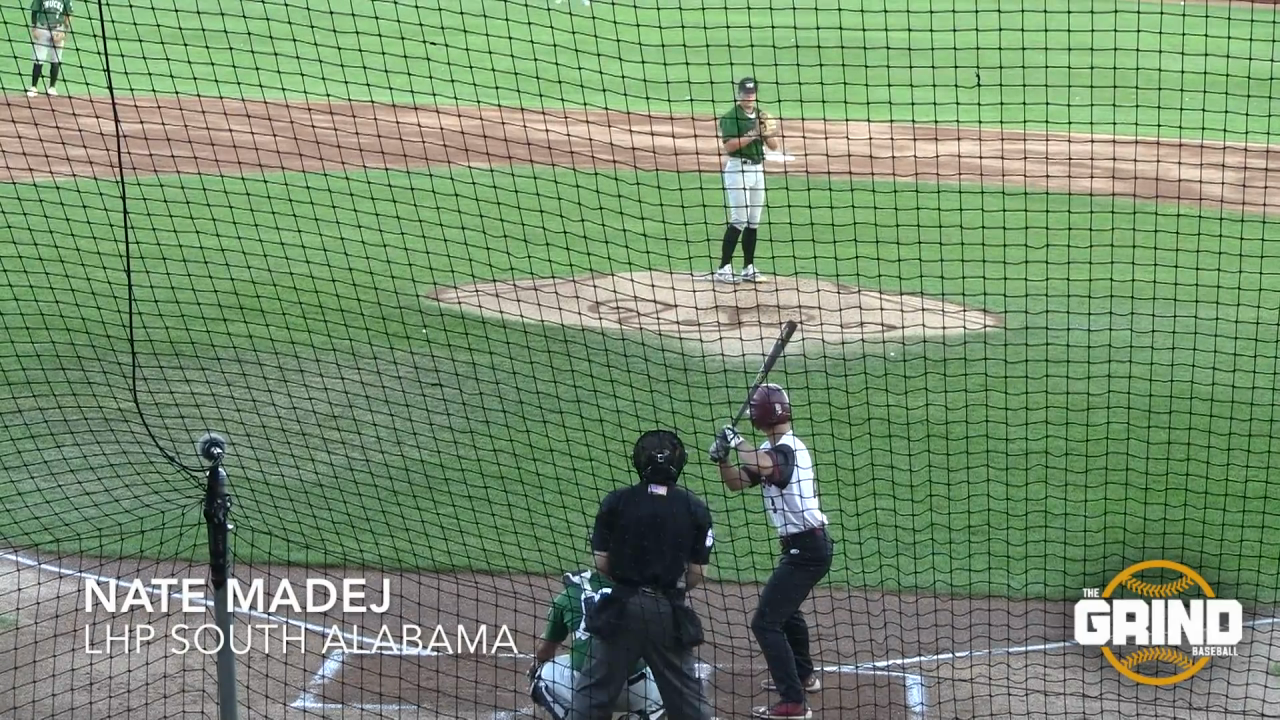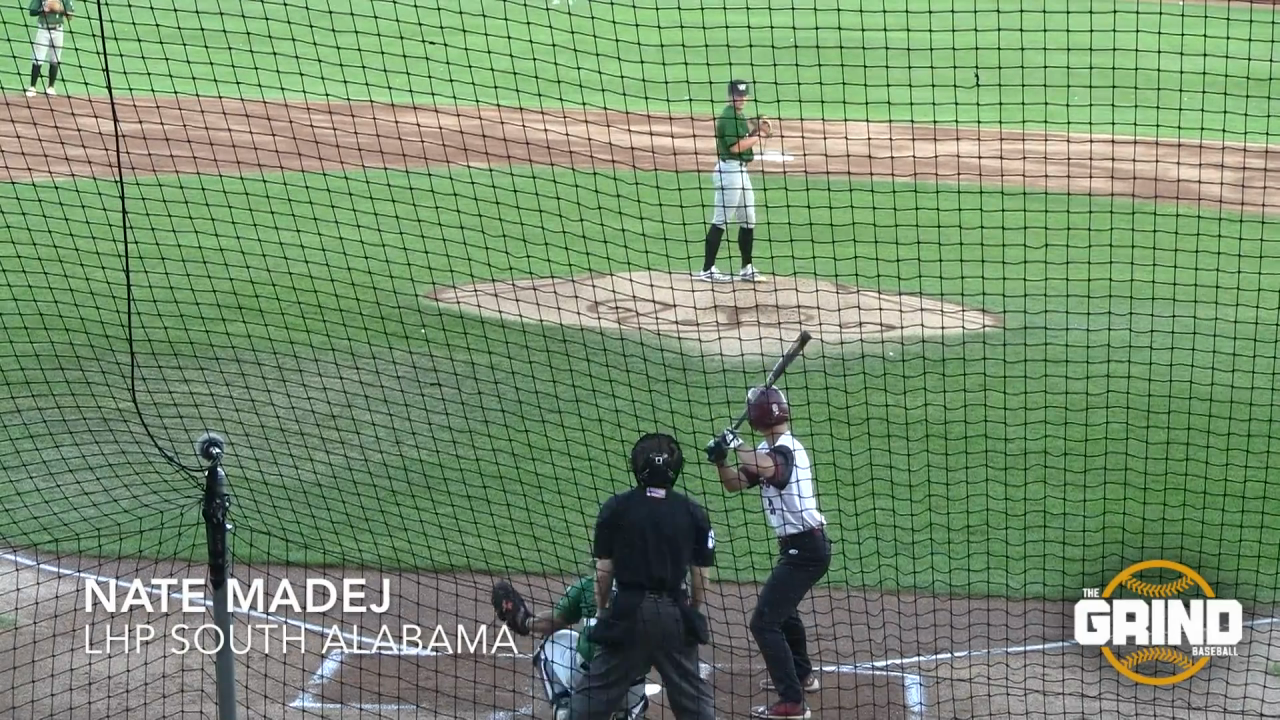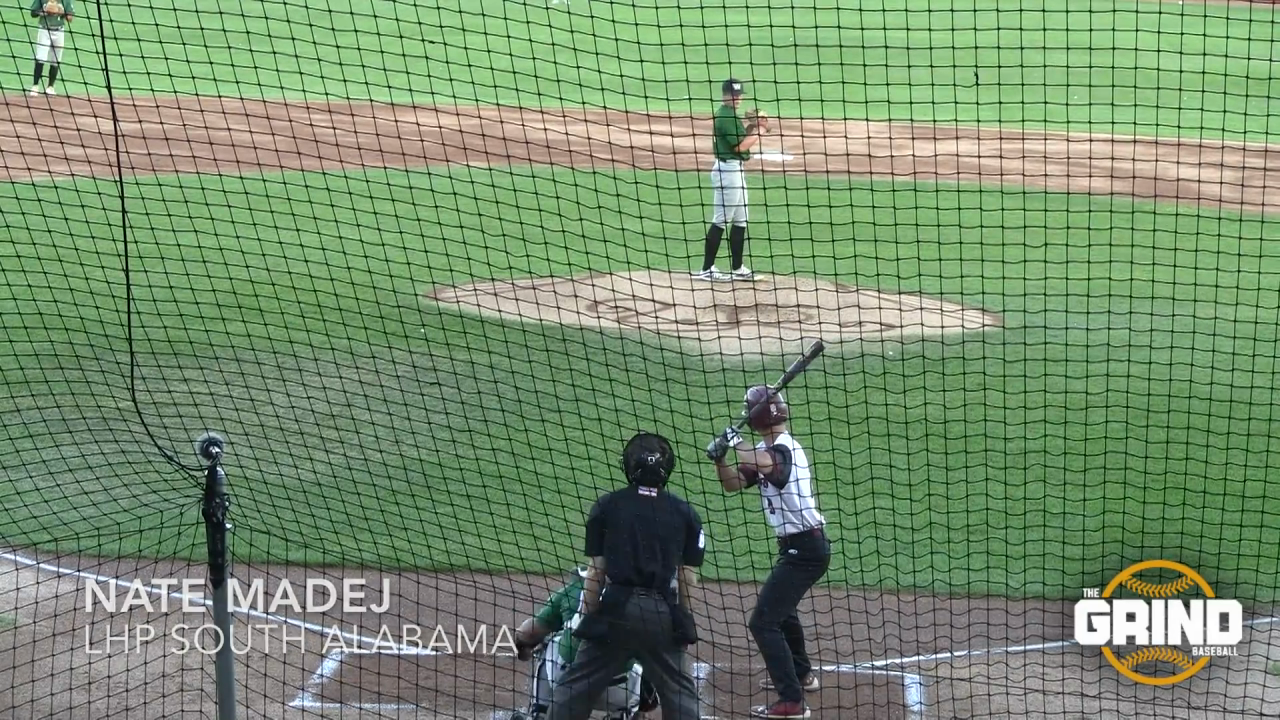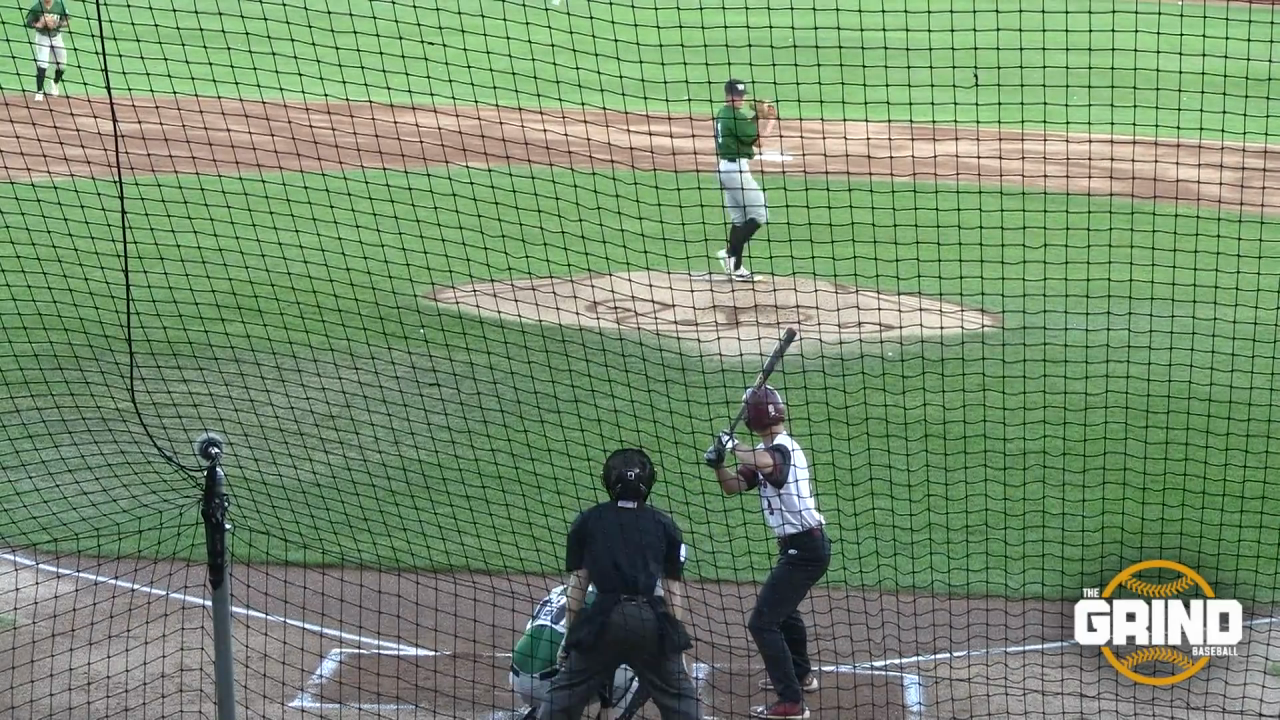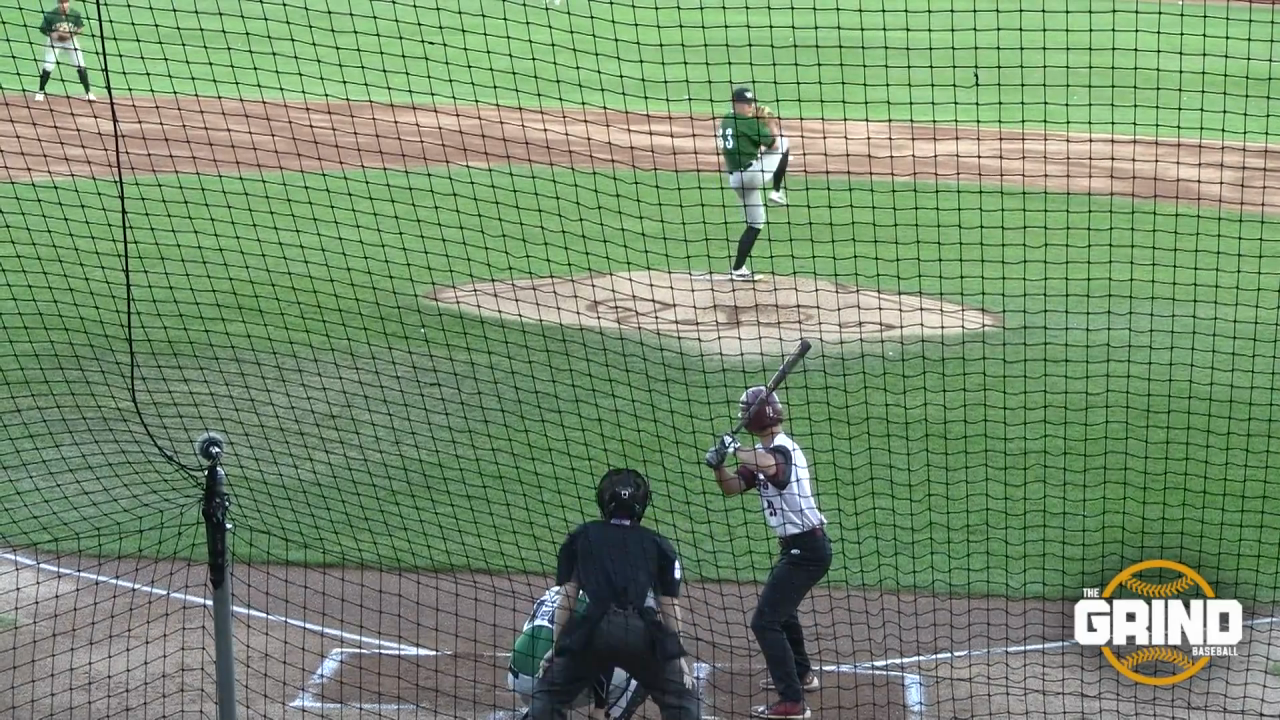
dt=0.5s
person 1, frame 1
left shoulder: (788, 448)
right shoulder: (771, 449)
left elbow: (765, 467)
right elbow: (738, 483)
left wrist: (737, 442)
right wrist: (723, 458)
left hip: (807, 548)
right hip: (804, 546)
left knee: (765, 622)
right knee: (785, 609)
right ankle: (803, 675)
person 1, frame 2
left shoulder: (786, 449)
right shoulder: (768, 450)
left elbow: (767, 469)
right elbow: (736, 484)
left wrist: (737, 444)
right wrist: (721, 460)
left hip: (805, 549)
right hip: (801, 546)
left knee: (764, 622)
right knee: (782, 609)
right ankle: (802, 675)
person 1, frame 3
left shoulder: (785, 448)
right shoulder: (767, 449)
left elbow: (765, 465)
right elbow: (734, 483)
left wrist: (737, 443)
right wrist: (720, 458)
left hip: (804, 549)
right hip: (800, 546)
left knee: (763, 622)
right knee: (781, 608)
right ankle: (801, 674)
person 1, frame 4
left shoulder: (783, 448)
right shoulder: (766, 451)
left elbow: (765, 465)
right elbow: (733, 487)
left wrist: (733, 445)
right wrist: (718, 463)
left hip: (804, 549)
right hip: (802, 546)
left knee: (762, 622)
right knee: (783, 609)
right ankle: (801, 674)
person 1, frame 5
left shoulder: (783, 449)
right shoulder: (763, 452)
left elbow: (769, 467)
right elbow: (732, 487)
left wrist: (735, 449)
right wrist: (718, 464)
left hip: (807, 549)
right hip: (798, 546)
left knee: (765, 621)
right knee: (780, 607)
right ankle: (801, 674)
person 2, frame 1
left shoulder: (616, 501)
right shoulder: (695, 508)
left elbow: (600, 562)
right elbow: (697, 573)
left hip: (623, 607)
right hip: (670, 612)
left knee: (593, 689)
right knee: (687, 693)
person 2, frame 2
left shoulder: (615, 507)
right shoulder: (693, 512)
left elbow: (604, 570)
right elbow: (701, 576)
left wrist: (602, 610)
right wrist: (691, 612)
left hip: (629, 611)
right hip: (674, 614)
left knee: (594, 692)
right knee: (693, 696)
person 2, frame 3
left shoulder: (607, 506)
right shoulder: (684, 512)
left elbow: (596, 571)
right elbow: (687, 578)
left wrist: (587, 616)
right wrist: (683, 621)
left hip: (616, 609)
right hip: (662, 612)
left knee: (575, 689)
right knee: (680, 694)
person 2, frame 4
left shoulder: (587, 520)
right shoulder: (665, 525)
left elbow: (578, 584)
right elbow: (673, 590)
left wrist: (570, 635)
right wrist: (675, 636)
left hip: (605, 619)
right hip: (651, 619)
left knee: (563, 696)
person 2, frame 5
left shoulder: (581, 536)
right shoulder: (657, 543)
left elbow: (566, 597)
right elbow: (670, 605)
left wrist: (557, 647)
right wrist: (679, 656)
left hip: (596, 629)
right hip: (641, 631)
left knee: (547, 693)
right knee: (681, 698)
person 3, frame 1
left shoulder: (761, 115)
right shoulder: (731, 117)
left elbow: (773, 146)
right elbow: (729, 146)
left wrist: (767, 132)
right wrist: (753, 134)
left hip: (757, 169)
right hip: (738, 169)
left knee: (753, 222)
right knee: (739, 221)
left ankle: (748, 268)
right ankle: (724, 267)
person 3, frame 2
left shoulder: (740, 117)
right shoulder: (727, 118)
right elbow: (736, 147)
left wrist: (757, 132)
right wrist: (759, 135)
left hip: (740, 170)
right hip: (729, 171)
left knee: (748, 221)
right knee: (720, 221)
left ankle: (747, 268)
right ankle: (707, 269)
person 3, frame 3
left shoulder: (730, 115)
right shoulder: (726, 116)
left elbow: (740, 138)
right elbow: (740, 146)
left wrist: (752, 126)
right wrist: (760, 130)
left hip: (735, 170)
right hip: (728, 170)
left knee: (740, 221)
right knee: (720, 221)
left ankle: (737, 268)
right ankle: (707, 269)
person 3, frame 4
left shoulder: (723, 114)
right shoulder: (734, 117)
left elbow: (747, 131)
right elbow: (757, 141)
left wrist: (758, 116)
right wrist: (770, 120)
left hip: (727, 169)
right hip: (736, 169)
left knee: (738, 220)
right knee: (758, 215)
left ankle: (736, 267)
right ankle: (730, 253)
person 3, frame 5
left shoulder: (724, 123)
right shoulder: (747, 122)
right elbow: (774, 145)
left wrist: (756, 120)
right wrist: (772, 124)
left hip: (735, 178)
right hip: (751, 172)
left knee: (755, 224)
right knee: (782, 144)
left ankle: (738, 268)
right ankle: (777, 191)
